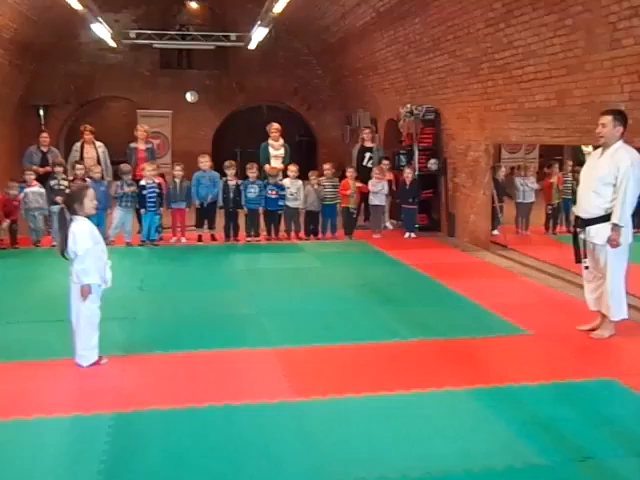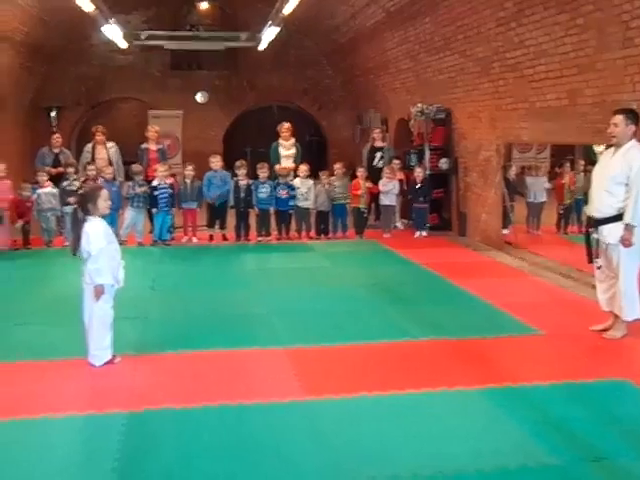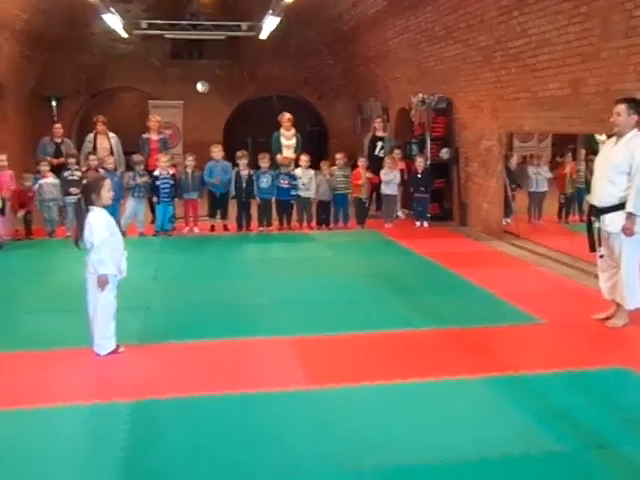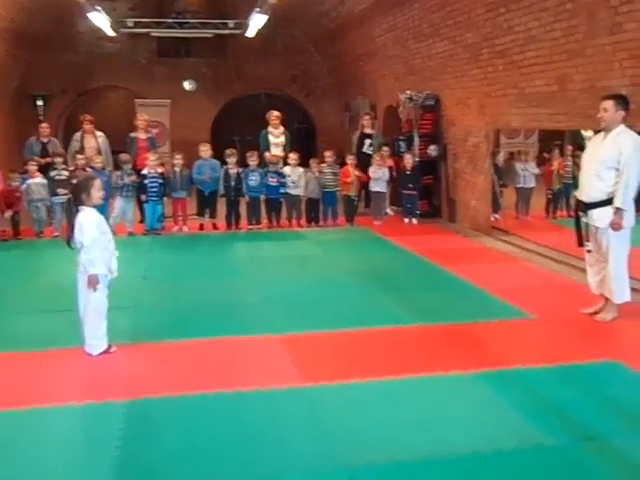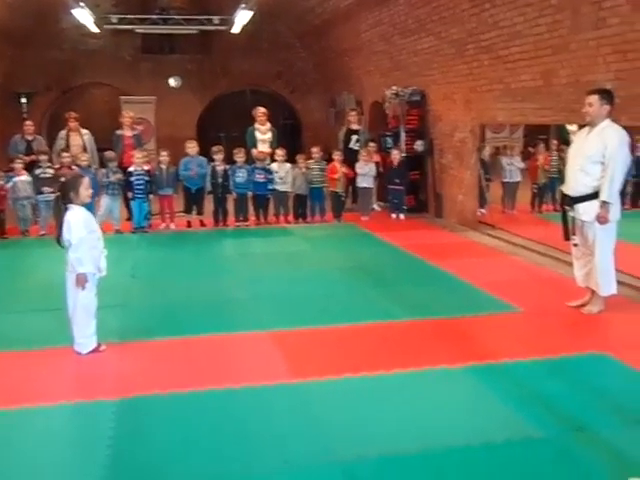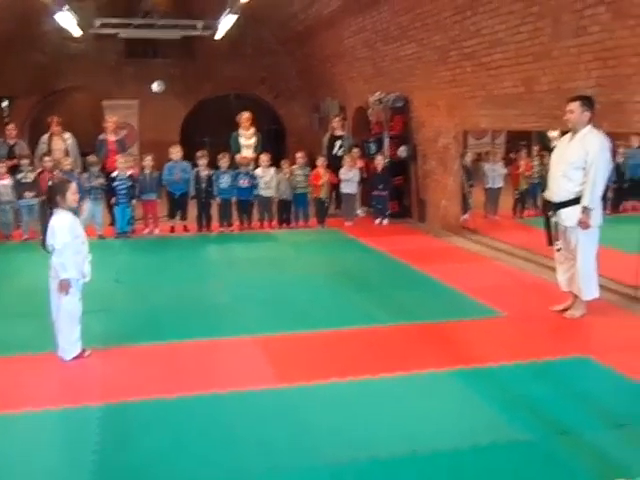
dt=0.1s
person 1, frame 1
right shoulder: (595, 155)
left wrist: (616, 228)
right wrist: (579, 220)
left hip: (607, 227)
right hip: (589, 226)
left knee: (610, 275)
right knee: (591, 274)
left ankle: (609, 323)
right ankle: (600, 318)
person 1, frame 2
right shoulder: (608, 154)
right wrist: (592, 221)
left hip: (619, 227)
right hip: (602, 225)
right knee: (604, 273)
right ankle: (612, 317)
person 1, frame 3
right shoulder: (610, 144)
right wrist: (594, 209)
left hip: (621, 216)
right hip: (604, 215)
right knee: (607, 262)
right ankle: (614, 306)
person 1, frame 4
right shoulder: (597, 139)
left wrist: (619, 212)
right wrist: (581, 203)
left hip: (609, 211)
right hip: (591, 210)
left knee: (613, 258)
right knee: (594, 257)
left ankle: (613, 305)
right ankle: (602, 300)
person 1, frame 5
left shoulder: (614, 135)
right shoulder: (583, 134)
left elbow: (614, 172)
left wrist: (605, 205)
right wrist: (568, 198)
left hip: (596, 205)
right hip: (577, 204)
left knee: (599, 251)
right knee: (581, 250)
left ankle: (599, 299)
right ankle: (589, 293)
person 1, frame 6
left shoulder: (596, 141)
right shoulder: (565, 140)
left elbow: (596, 178)
left wrist: (586, 211)
right wrist: (550, 203)
left hip: (578, 210)
right hip: (560, 209)
left knee: (581, 256)
right knee: (564, 255)
left ankle: (581, 302)
right ankle: (572, 297)
person 2, frame 1
left shoulder: (84, 224)
right shoulder: (81, 227)
right elbow: (82, 258)
right wrist: (86, 283)
left hip: (91, 280)
right hip: (88, 282)
left knee: (88, 318)
right knee: (87, 318)
left ankle: (88, 354)
right ankle: (87, 357)
person 2, frame 2
left shoulder: (98, 225)
right shoulder: (95, 228)
right elbow: (96, 258)
right wrist: (99, 283)
left hip: (104, 280)
right hip: (100, 282)
left knee: (101, 317)
right knee: (99, 318)
left ankle: (101, 353)
right ankle: (100, 357)
person 2, frame 3
left shoulder: (101, 215)
right shoulder: (98, 218)
right elbow: (99, 248)
right wrist: (102, 273)
left hip: (107, 270)
right hip: (104, 272)
left knee: (105, 308)
right knee: (103, 308)
left ankle: (105, 343)
right ankle: (104, 346)
person 2, frame 4
left shoulder: (92, 215)
right shoulder: (88, 218)
right elbow: (88, 248)
right wrist: (93, 273)
left hip: (99, 270)
right hip: (94, 272)
left knee: (96, 307)
right knee: (94, 308)
left ankle: (96, 343)
right ankle: (96, 346)
person 2, frame 5
left shoulder: (81, 213)
right shoulder: (76, 216)
right elbow: (77, 247)
right wrist: (81, 272)
left hip: (88, 269)
right hip: (83, 271)
left knee: (85, 306)
right knee: (84, 307)
left ankle: (86, 342)
right ankle: (85, 345)
person 2, frame 6
left shoulder: (68, 218)
right shoulder: (61, 221)
right elbow: (61, 252)
right wrist: (64, 277)
left hip: (72, 274)
right hip: (67, 276)
left knee: (70, 312)
right knee: (68, 312)
left ankle: (71, 348)
right ankle: (70, 351)
